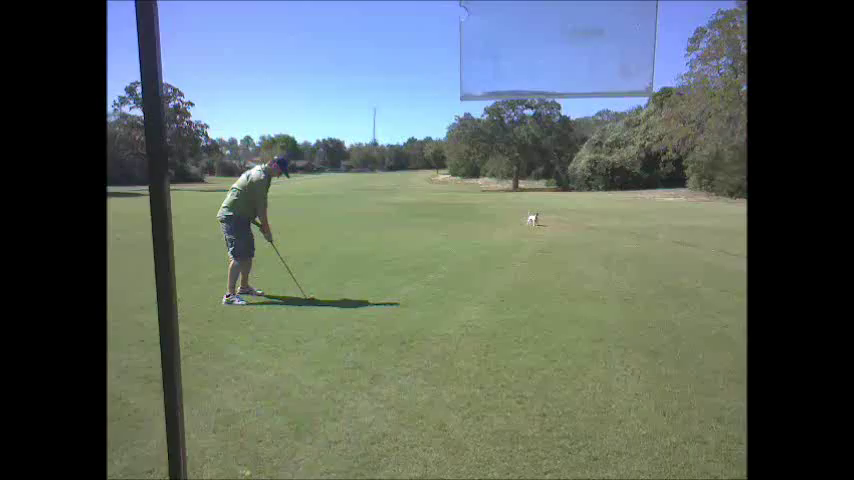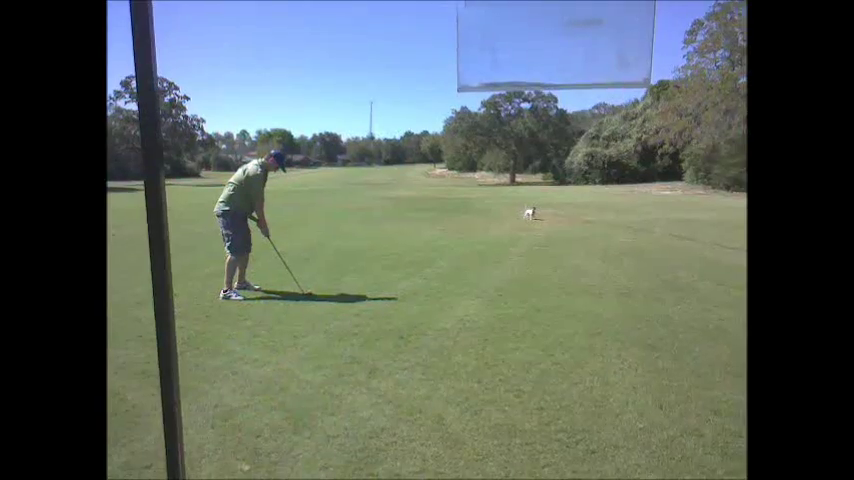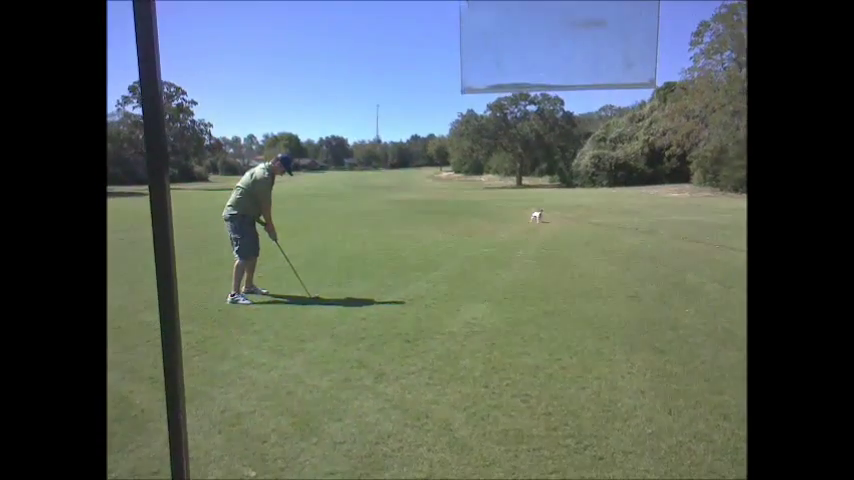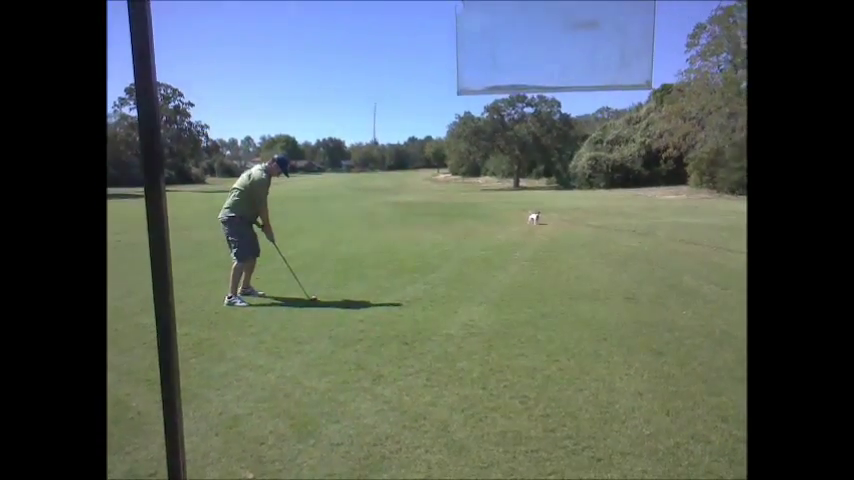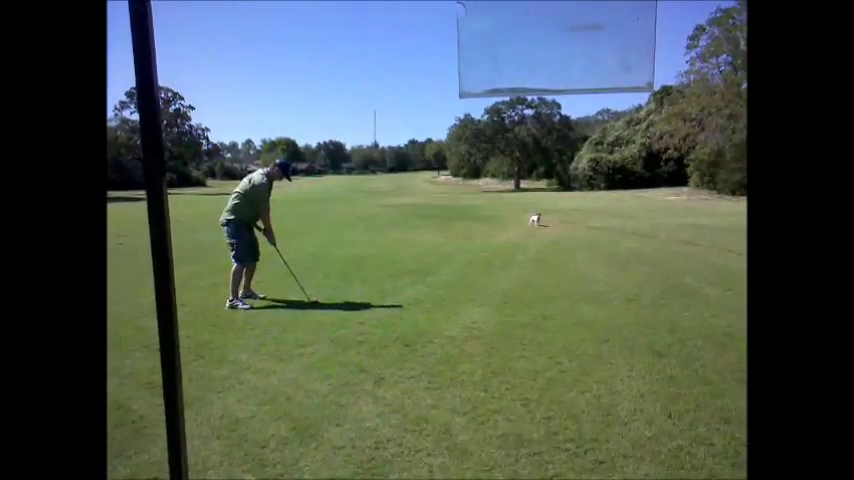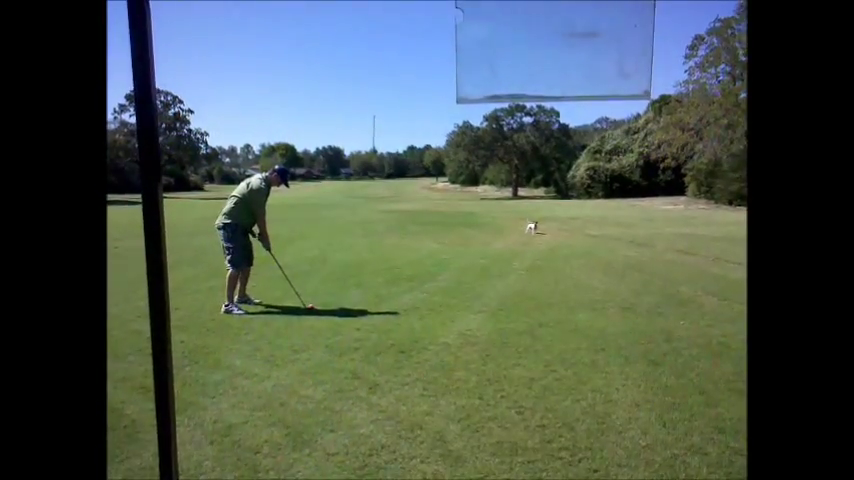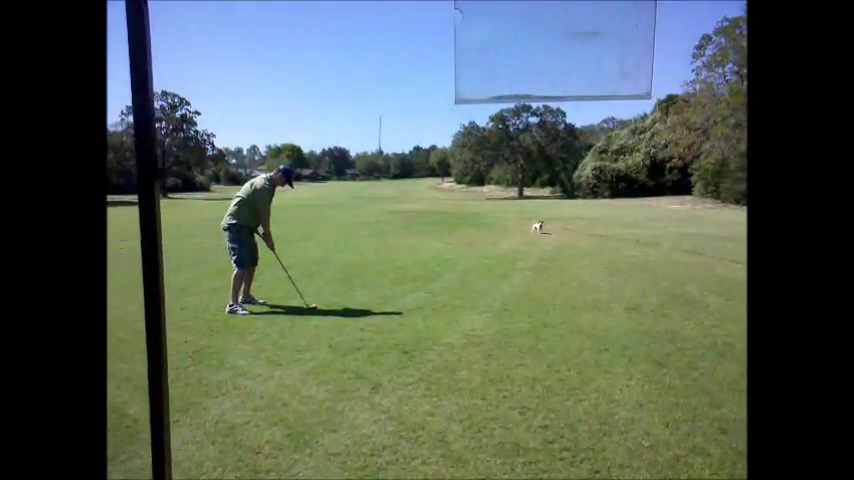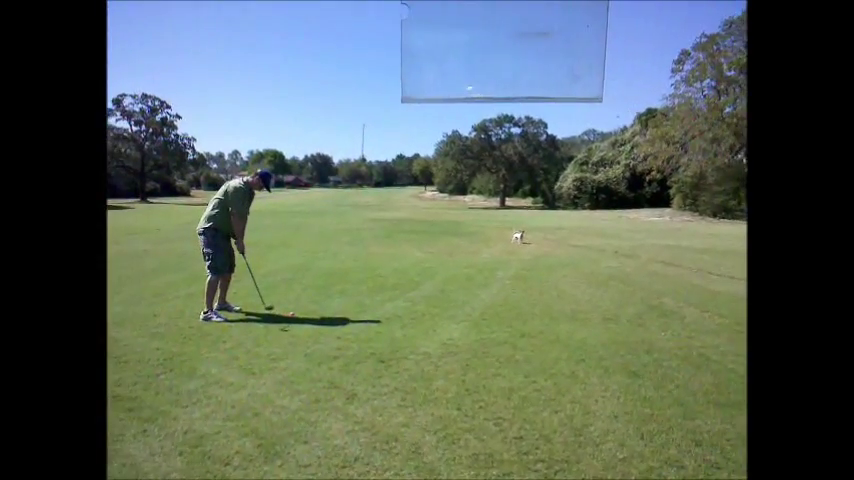
dt=0.3s
person 1, frame 1
left shoulder: (260, 173)
right shoulder: (260, 177)
left elbow: (259, 205)
right elbow: (260, 207)
left wrist: (264, 226)
right wrist: (266, 229)
left hip: (239, 216)
right hip: (232, 217)
left knee: (248, 253)
right knee: (238, 256)
left ankle: (244, 287)
right ankle: (229, 295)
person 1, frame 2
left shoulder: (257, 167)
right shoulder: (256, 172)
left elbow: (255, 199)
right elbow: (257, 201)
left wrist: (260, 220)
right wrist: (263, 223)
left hip: (236, 211)
right hip: (229, 211)
left knee: (245, 248)
right knee: (235, 251)
left ankle: (241, 282)
right ankle: (227, 290)
person 1, frame 3
left shoulder: (263, 171)
right shoulder: (263, 176)
left elbow: (263, 203)
right elbow: (265, 204)
left wrist: (267, 224)
right wrist: (270, 227)
left hip: (244, 215)
right hip: (237, 215)
left knee: (252, 252)
right knee: (243, 255)
left ankle: (248, 286)
right ankle: (234, 294)
person 1, frame 4
left shoulder: (259, 172)
right shoulder: (261, 177)
left elbow: (259, 204)
right elbow: (262, 206)
left wrist: (264, 225)
right wrist: (268, 228)
left hip: (241, 217)
right hip: (234, 218)
left knee: (252, 253)
right knee: (242, 257)
left ankle: (245, 287)
right ankle: (231, 296)
person 1, frame 5
left shoulder: (263, 177)
right shoulder: (261, 182)
left elbow: (262, 209)
right elbow: (263, 210)
left wrist: (266, 229)
right wrist: (270, 232)
left hip: (243, 221)
right hip: (234, 221)
left knee: (252, 257)
right knee: (241, 260)
left ankle: (246, 290)
right ankle: (233, 299)
person 1, frame 6
left shoulder: (261, 182)
right shoulder: (259, 186)
left elbow: (259, 214)
right elbow: (260, 215)
left wrist: (261, 233)
right wrist: (265, 237)
left hip: (239, 225)
right hip: (230, 225)
left knee: (247, 262)
right knee: (236, 265)
left ankle: (241, 296)
right ankle: (228, 304)
person 1, frame 7
left shoulder: (268, 185)
right shoulder: (262, 185)
left elbow: (265, 213)
right elbow: (263, 215)
left wrist: (266, 235)
right wrist: (269, 237)
left hip: (245, 226)
right hip: (235, 225)
left knee: (251, 262)
right knee: (241, 265)
left ankle: (245, 296)
right ankle: (233, 304)
person 1, frame 8
left shoulder: (249, 192)
right shoulder: (237, 187)
left elbow: (243, 217)
right elbow: (235, 216)
left wrist: (239, 239)
right wrist: (240, 240)
left hip: (223, 231)
right hip: (211, 230)
left knee: (228, 269)
right knee: (216, 271)
left ankle: (221, 302)
right ankle: (207, 311)
